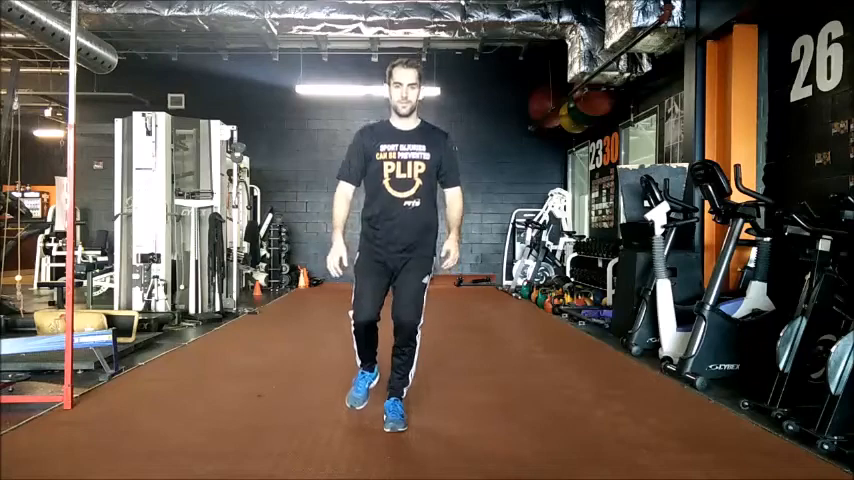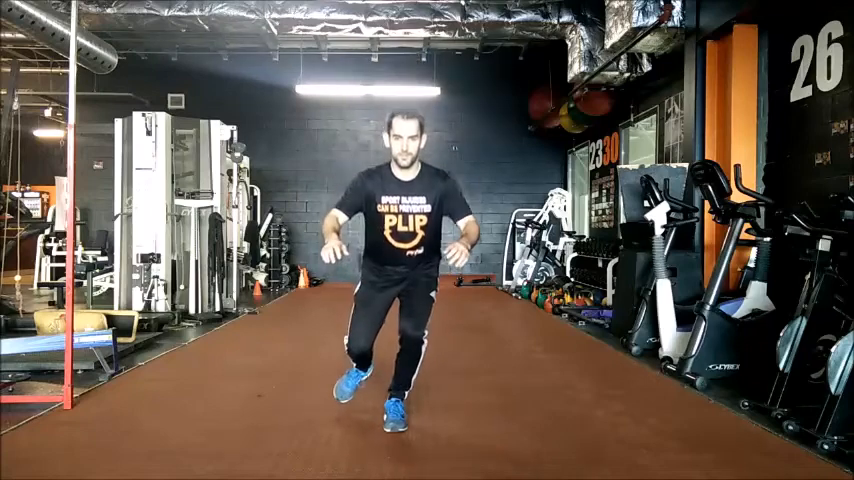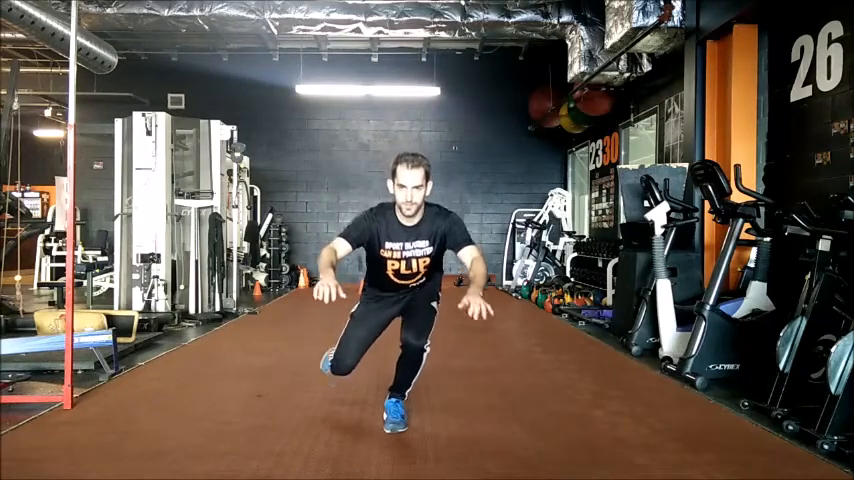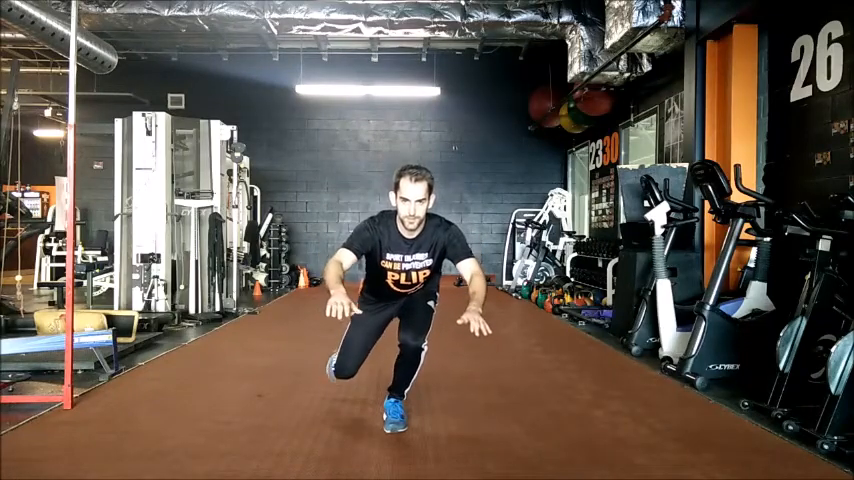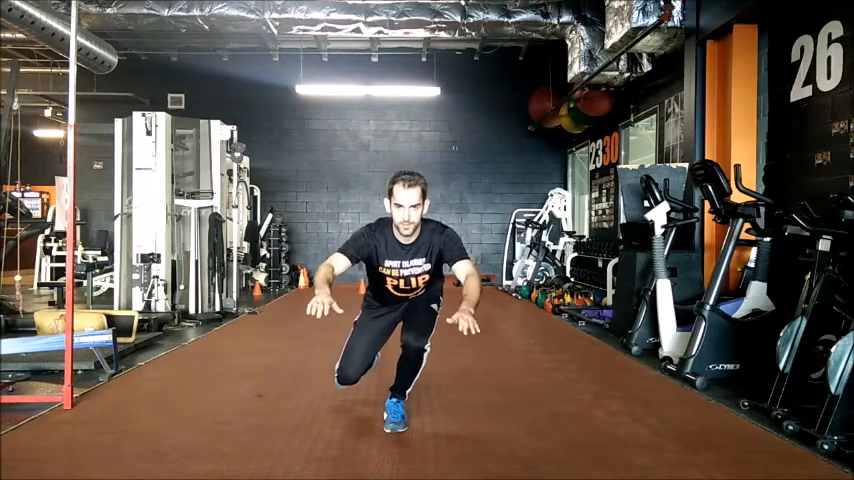
dt=0.7s
person 1, frame 1
left shoulder: (438, 140)
right shoulder: (367, 137)
left elbow: (453, 192)
right elbow: (345, 190)
left wrist: (453, 235)
right wrist: (337, 239)
left hip: (418, 250)
right hip: (374, 248)
left knee: (408, 323)
right knee: (363, 317)
left ankle: (395, 398)
right ankle: (367, 371)
person 1, frame 2
left shoulder: (441, 183)
right shoulder: (368, 181)
left elbow: (470, 224)
right elbow: (335, 216)
left wrist: (465, 243)
right wrist: (331, 237)
left hip: (421, 273)
right hip: (377, 272)
left knee: (413, 334)
right knee: (357, 344)
left ankle: (396, 399)
right ankle: (361, 368)
person 1, frame 3
left shoulder: (445, 221)
right shoulder: (373, 220)
left elbow: (474, 258)
right elbow: (333, 249)
left wrist: (475, 290)
right wrist: (327, 274)
left hip: (422, 292)
right hip: (378, 294)
left knee: (415, 342)
right knee: (341, 366)
left ankle: (396, 400)
right ankle: (337, 356)
person 1, frame 4
left shoulder: (445, 232)
right shoulder: (373, 228)
left elbow: (474, 273)
right elbow: (336, 262)
left wrist: (474, 307)
right wrist: (337, 291)
left hip: (420, 297)
right hip: (376, 298)
left knee: (412, 343)
right knee: (343, 370)
left ankle: (395, 400)
right ankle: (342, 356)
person 1, frame 5
left shoulder: (442, 236)
right shoulder: (371, 235)
left elbow: (470, 275)
right elbow: (330, 265)
left wrist: (466, 308)
right wrist: (323, 291)
left hip: (423, 300)
right hip: (380, 303)
left knee: (415, 343)
right knee: (347, 376)
left ankle: (396, 400)
right ankle: (371, 355)
